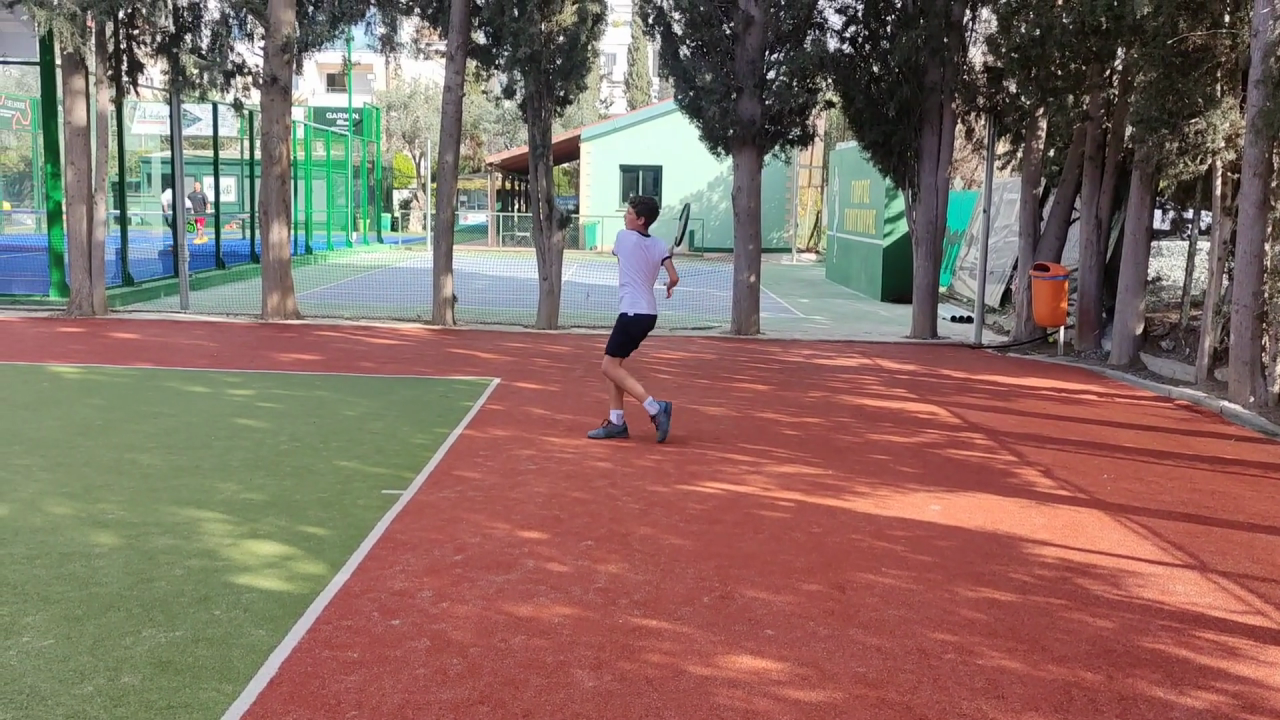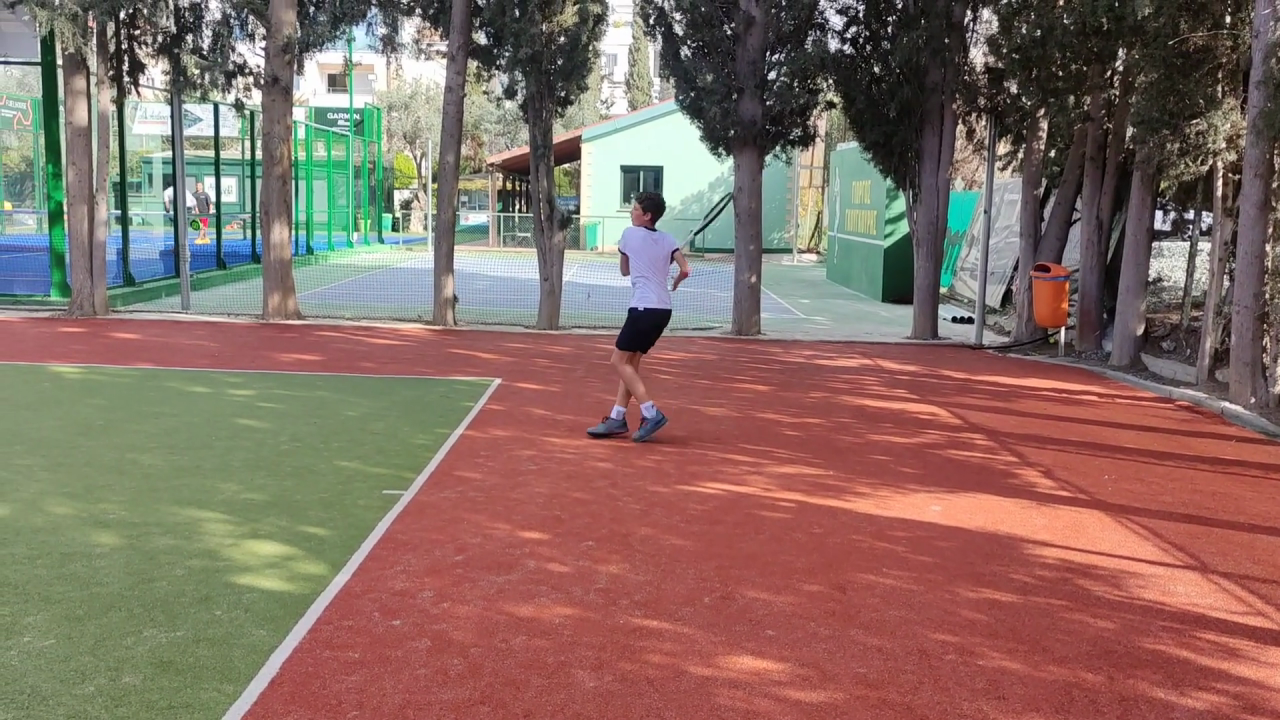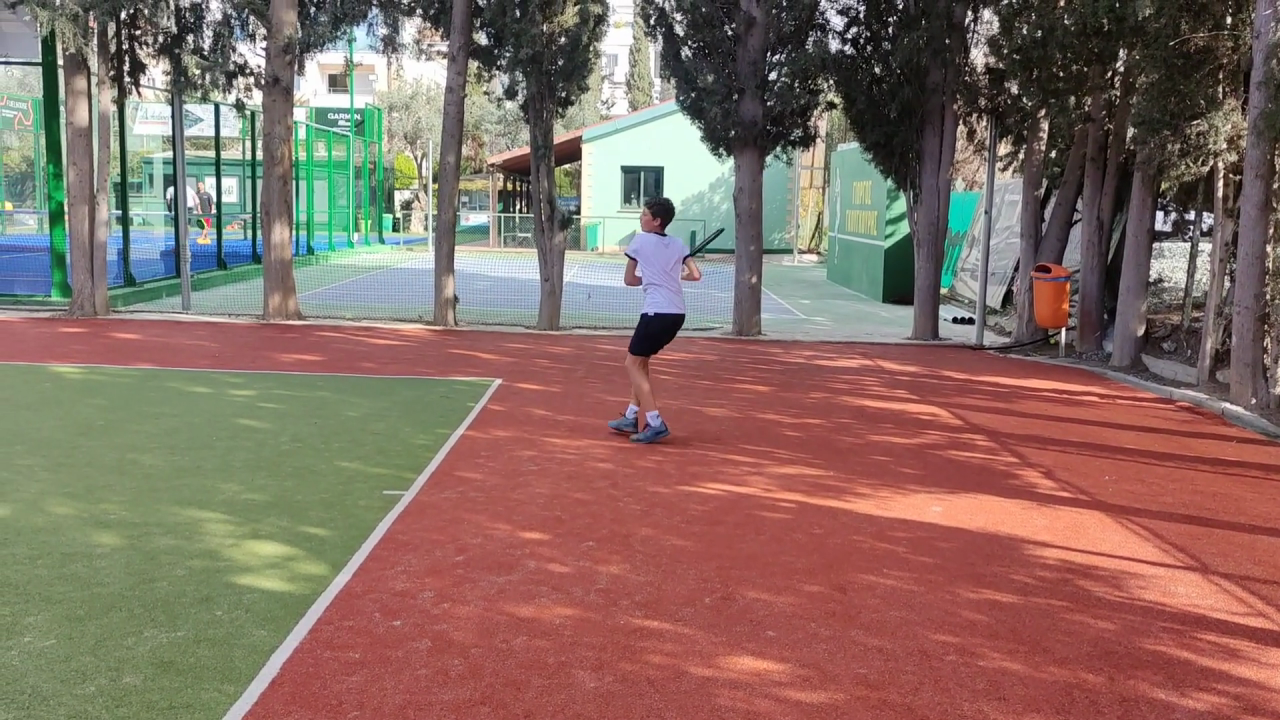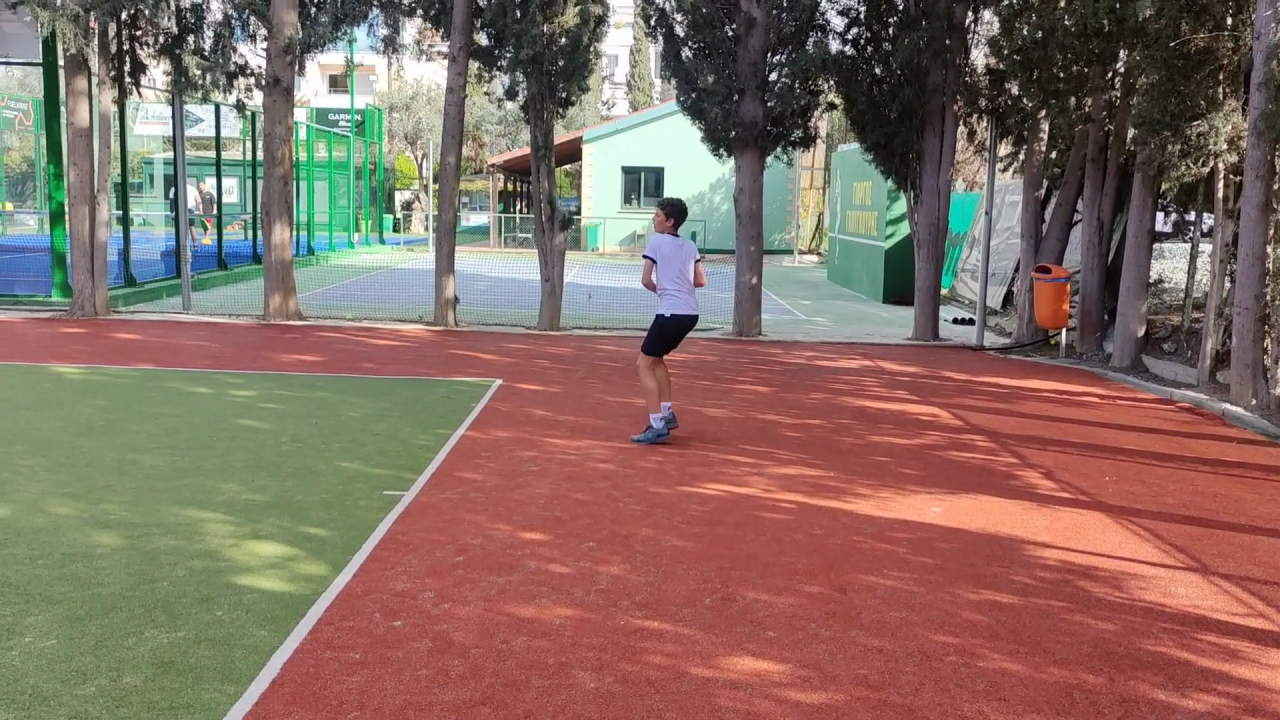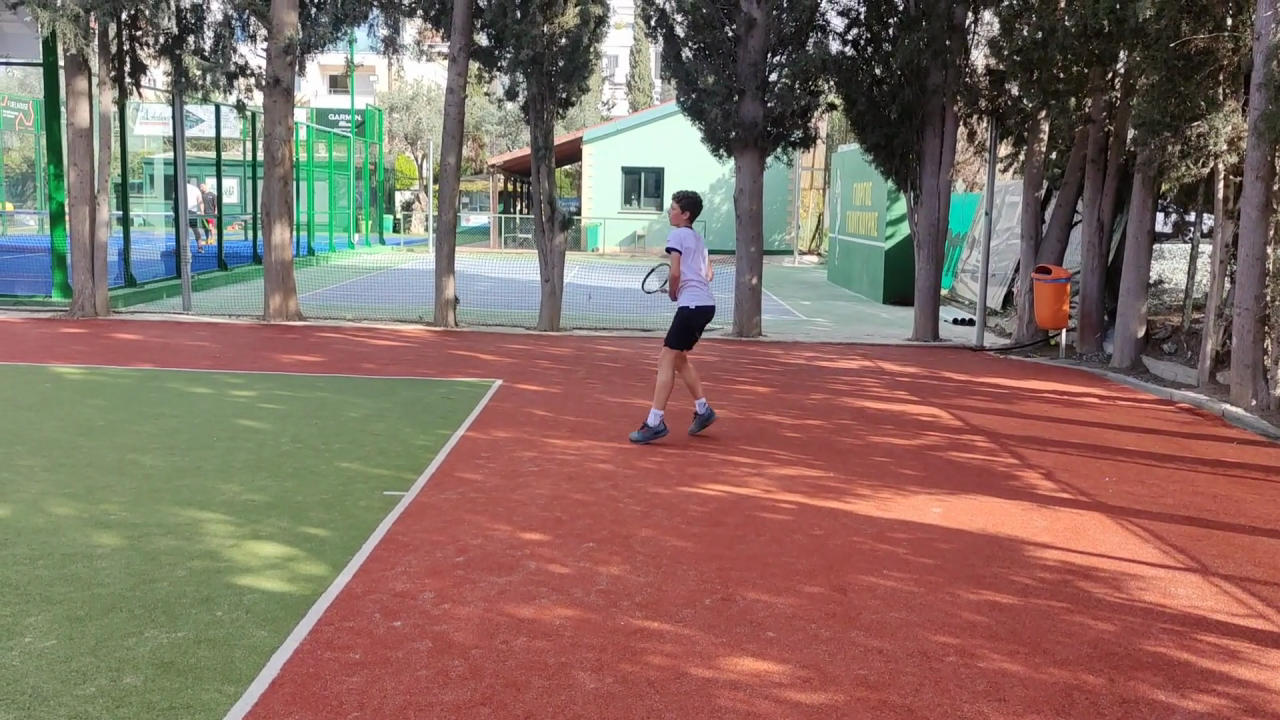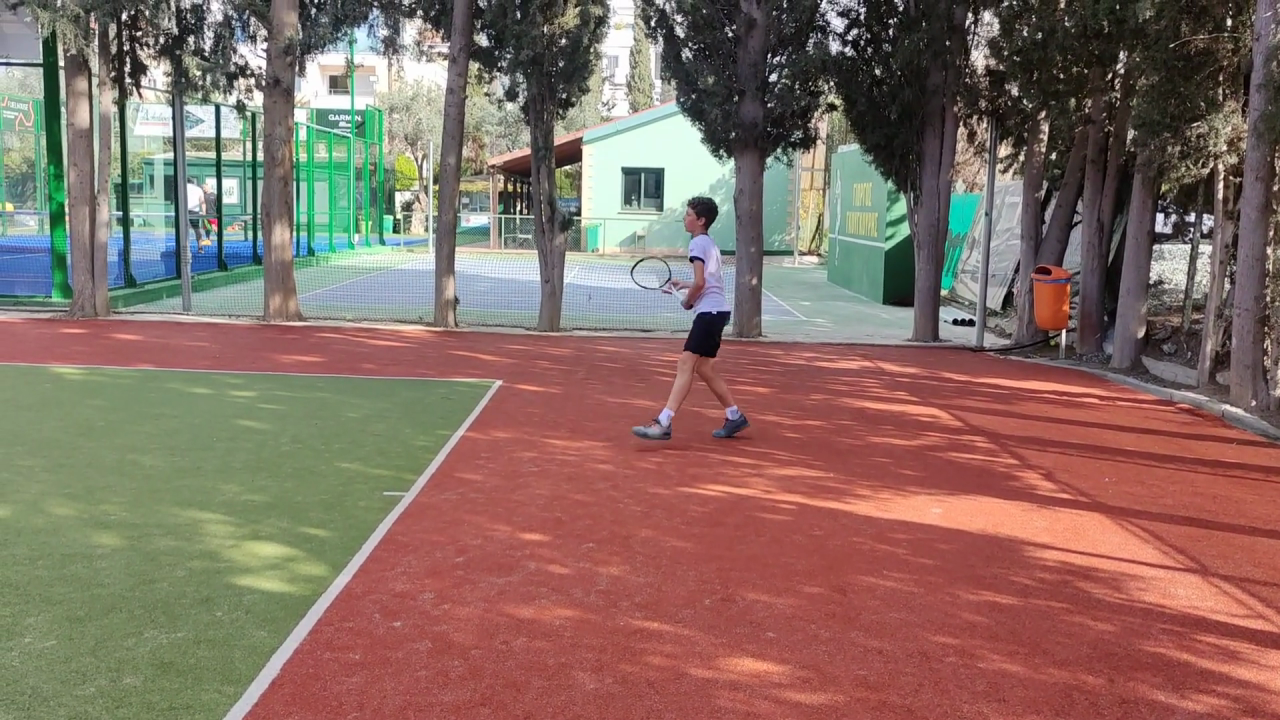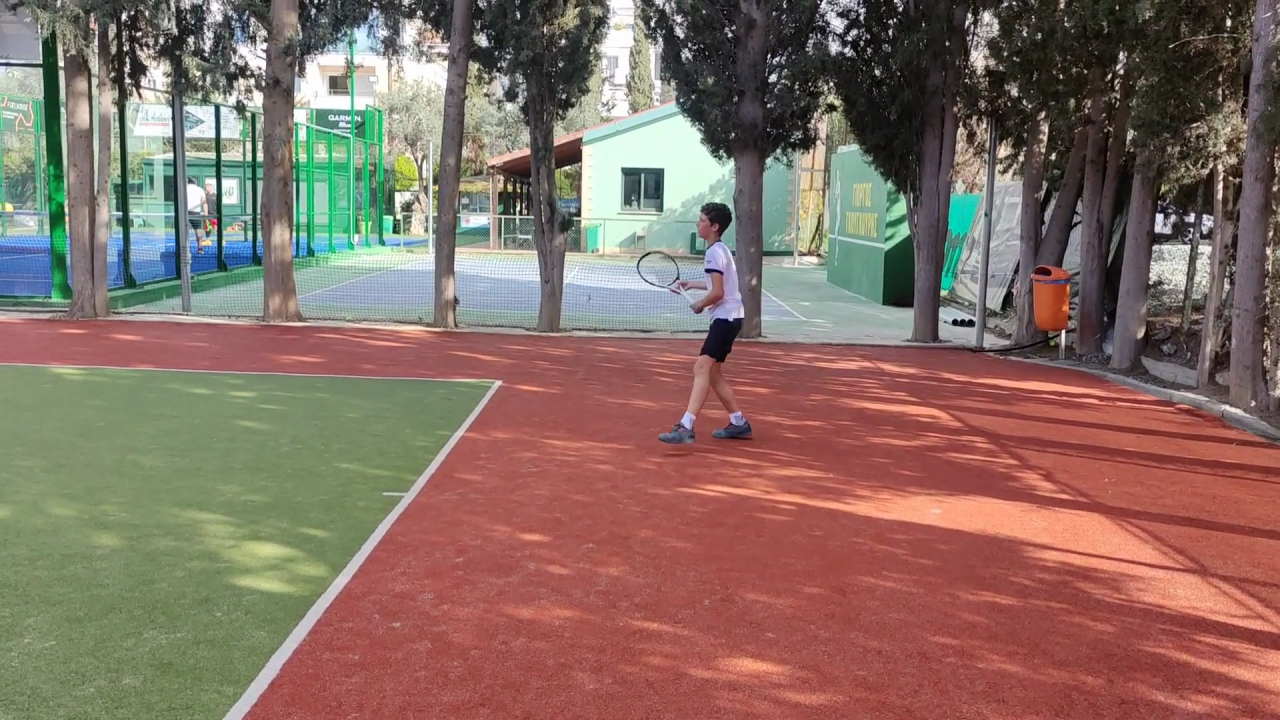
dt=0.1s
person 1, frame 1
left shoulder: (623, 237)
right shoulder: (660, 245)
right elbow: (673, 277)
right wrist: (669, 286)
left hip: (633, 313)
right hip: (647, 314)
left knee: (610, 367)
right knee: (612, 366)
left ankle: (656, 408)
right ankle: (616, 422)
person 1, frame 2
left shoulder: (631, 235)
right shoulder: (668, 239)
left elbow: (625, 269)
right elbow: (685, 270)
right wrist: (676, 280)
left hip: (644, 309)
right hip: (663, 310)
left knee: (619, 360)
right knee: (630, 362)
left ankle: (651, 414)
right ankle: (615, 421)
person 1, frame 3
left shoulder: (639, 240)
right shoulder: (678, 244)
left elbow: (629, 279)
right elbow: (695, 275)
left hip: (655, 313)
right hip: (676, 314)
left knee: (633, 365)
right knee: (641, 363)
left ankle: (655, 424)
right ankle: (632, 417)
person 1, frame 4
left shoulder: (656, 242)
right shoulder: (689, 246)
left elbow: (647, 280)
right elbow: (700, 281)
left hip: (672, 314)
right hip: (689, 314)
left knee: (645, 365)
right knee: (656, 361)
left ankle: (657, 426)
right ankle: (666, 413)
person 1, frame 5
left shoulder: (676, 235)
right shoulder: (699, 239)
left elbow: (675, 272)
left wrist: (672, 291)
left hip: (692, 306)
right hip: (705, 306)
left knee: (666, 359)
right knee: (680, 359)
left ankle: (654, 423)
right ankle: (703, 410)
person 1, frame 6
left shoulder: (698, 244)
right shoulder: (709, 244)
left elbow: (699, 283)
left wrist: (687, 301)
right wrist: (683, 283)
left hip: (711, 311)
right hip: (716, 311)
left knee: (685, 365)
right knee: (703, 368)
left ankle: (662, 423)
right ankle: (735, 416)
person 1, frame 7
left shoulder: (714, 253)
right shoulder: (722, 251)
left elbow: (718, 294)
left wrist: (699, 305)
right wrist: (693, 284)
left hip: (725, 319)
right hip: (729, 318)
left knee: (702, 369)
right knee: (713, 373)
left ankle: (685, 427)
right ankle: (738, 423)
